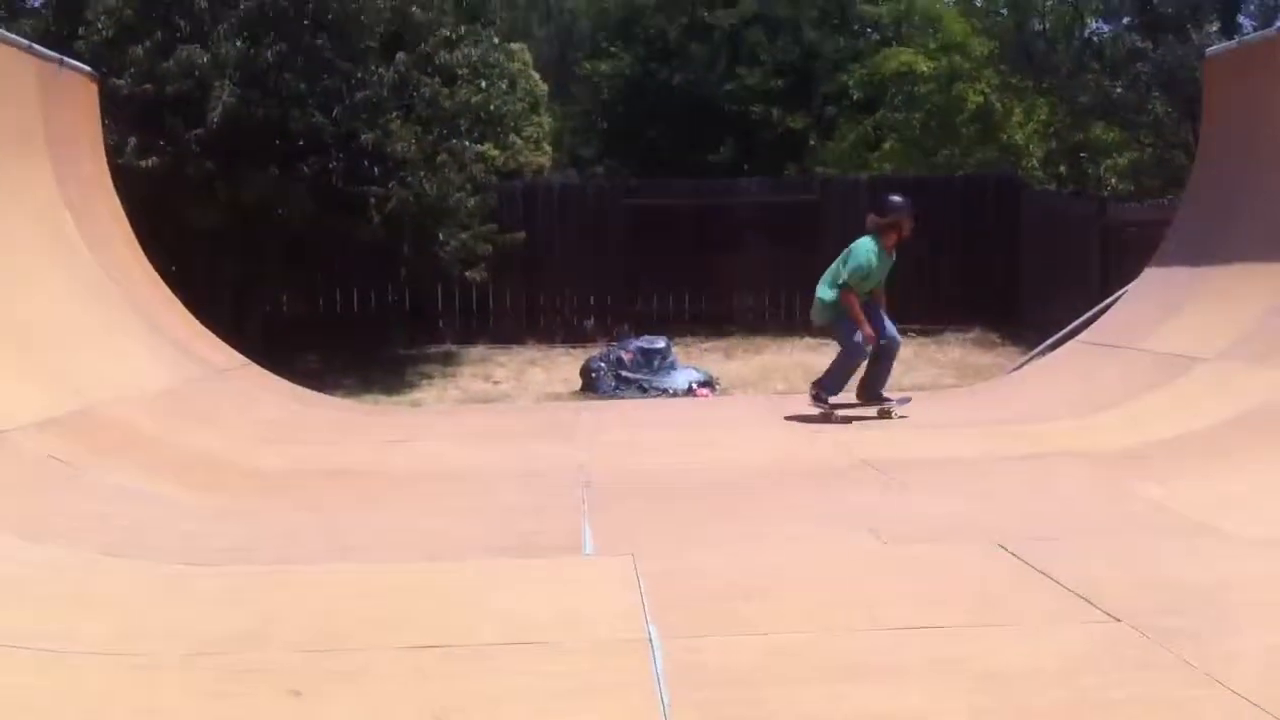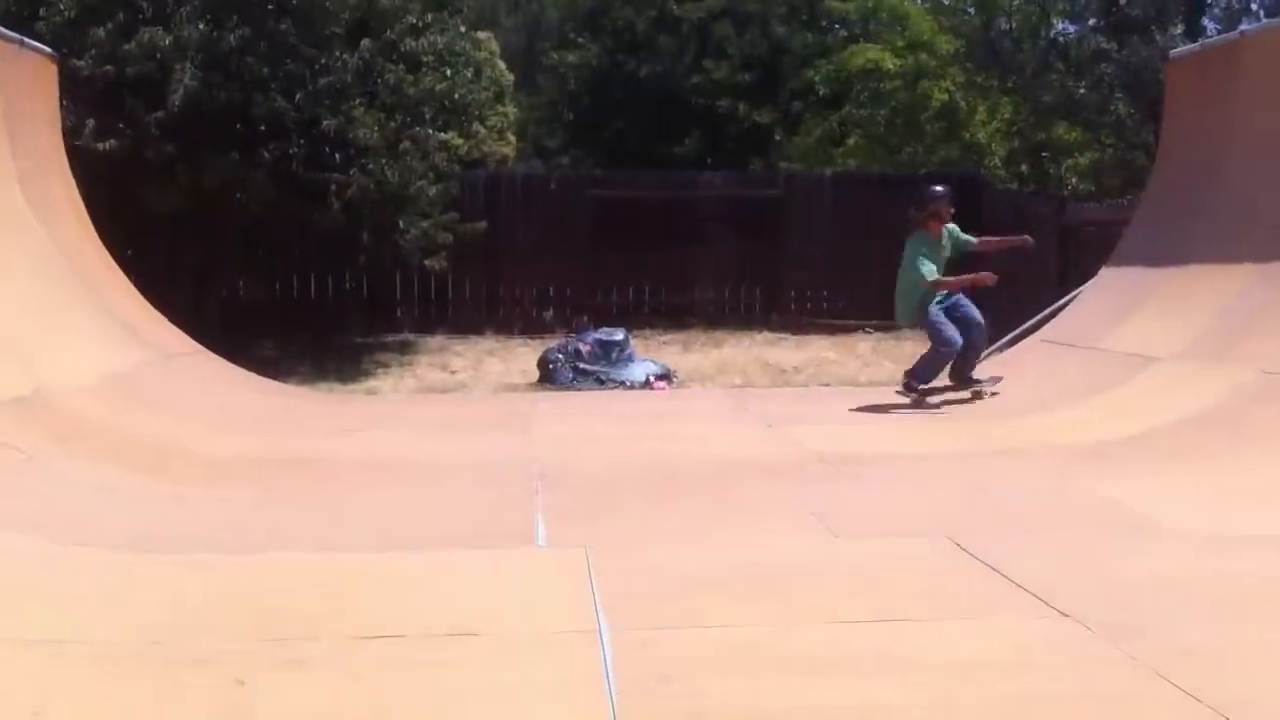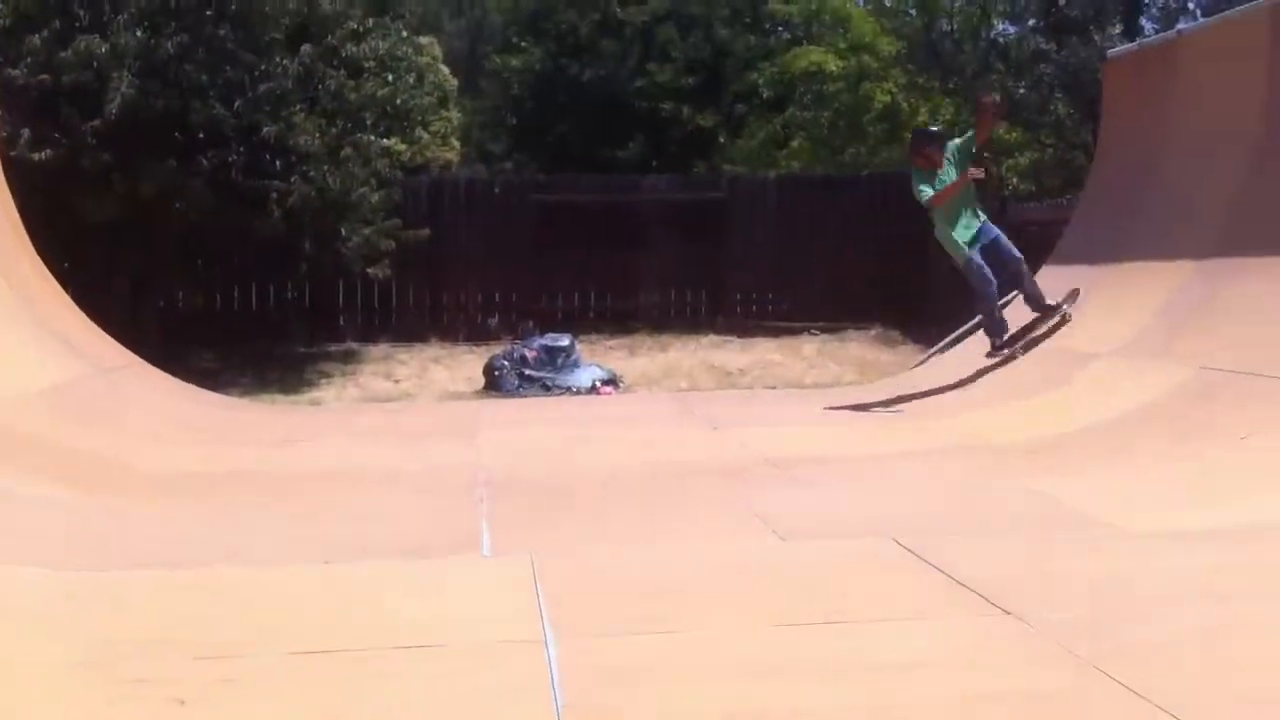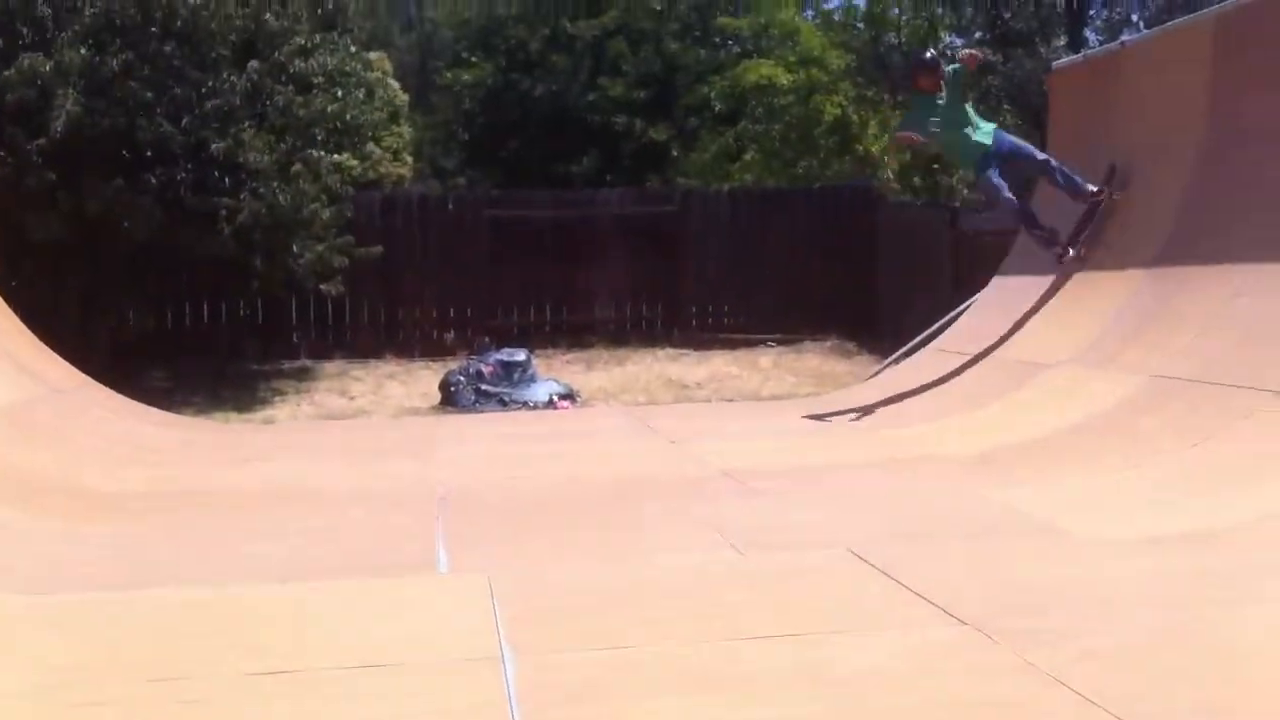
dt=0.2s
person 1, frame 1
left shoulder: (888, 252)
right shoulder: (867, 251)
left elbow: (878, 289)
right elbow: (847, 291)
left wrist: (881, 323)
right wrist: (864, 326)
left hip: (857, 300)
right hip: (833, 303)
left knee: (890, 341)
right knee: (859, 348)
left ankle: (870, 391)
right ankle: (821, 391)
person 1, frame 2
left shoulder: (948, 230)
right shoulder: (917, 245)
left elbow: (977, 243)
right elbow: (934, 283)
left wrist: (1014, 241)
right wrist: (974, 279)
left hip: (942, 293)
right hip: (919, 301)
left knee: (976, 326)
right knee: (951, 343)
left ankle: (961, 374)
right ankle: (913, 379)
person 1, frame 3
left shoulder: (951, 152)
right shoulder: (920, 179)
left elbow: (981, 134)
right elbow: (933, 203)
left wrist: (987, 111)
right wrist: (960, 182)
left hip: (978, 223)
right hip: (959, 237)
left knee: (1016, 261)
right knee: (987, 287)
left ankle: (1039, 303)
right ankle: (997, 334)
person 1, frame 4
left shoulder: (952, 77)
right shoulder: (917, 108)
right elbow: (899, 135)
left wrist: (970, 55)
right wrist: (906, 136)
left hip: (991, 137)
right hip: (972, 159)
left knee: (1041, 161)
right knee: (1009, 204)
left ankle: (1084, 191)
right ankle: (1054, 244)
